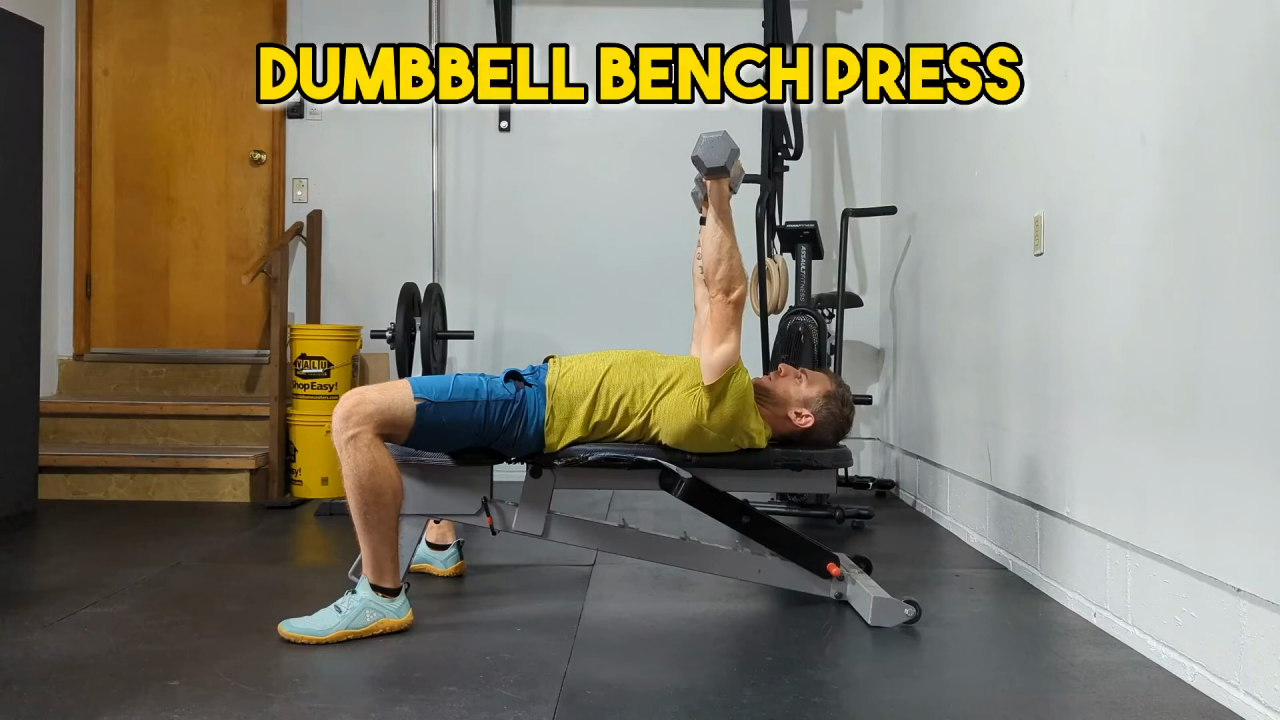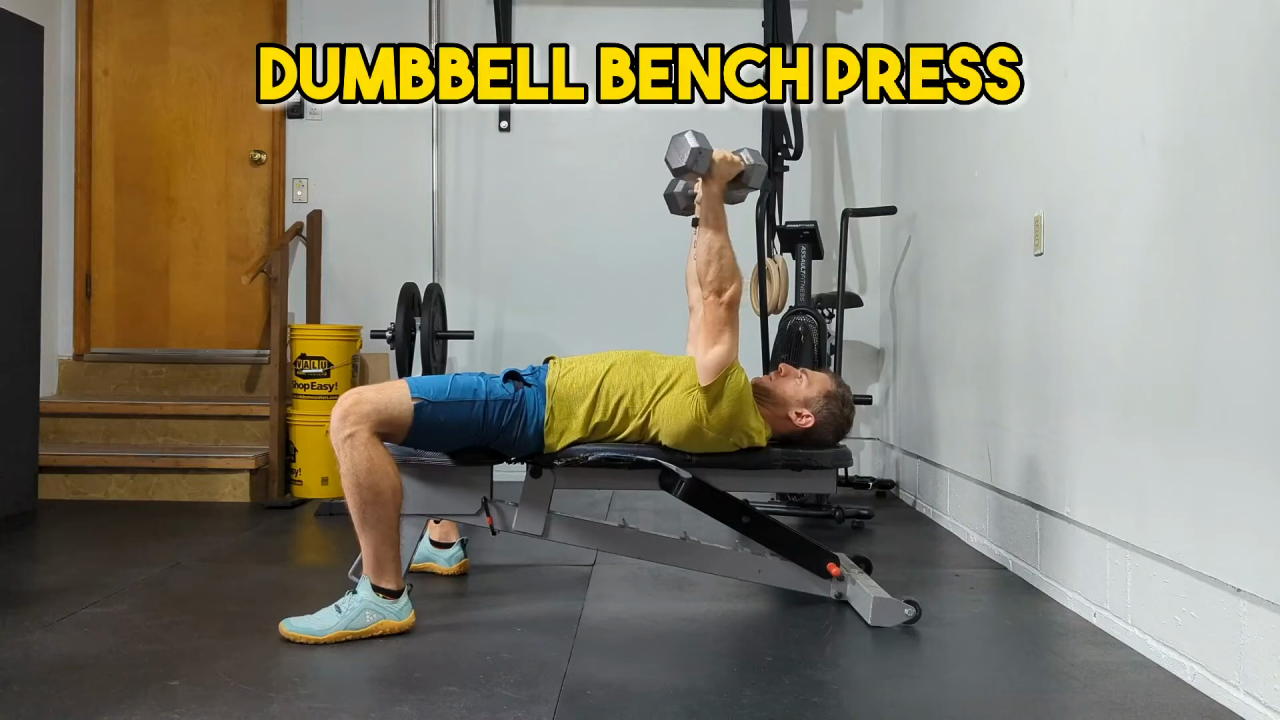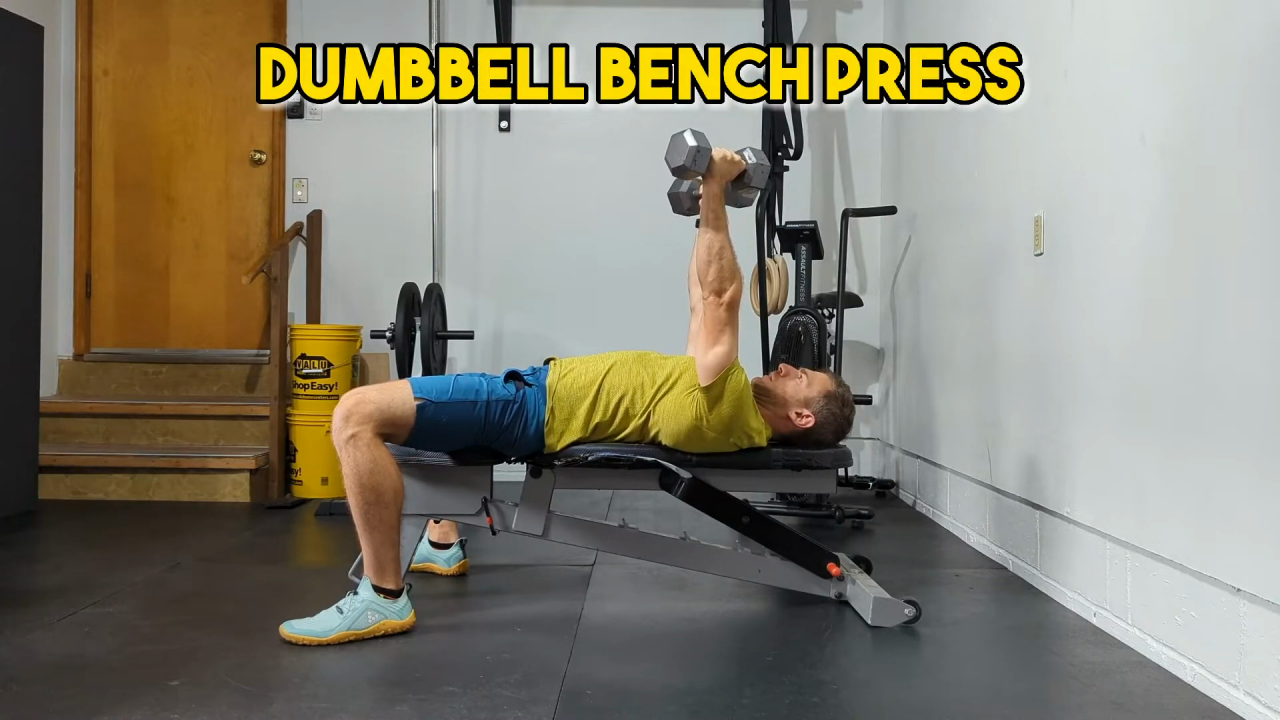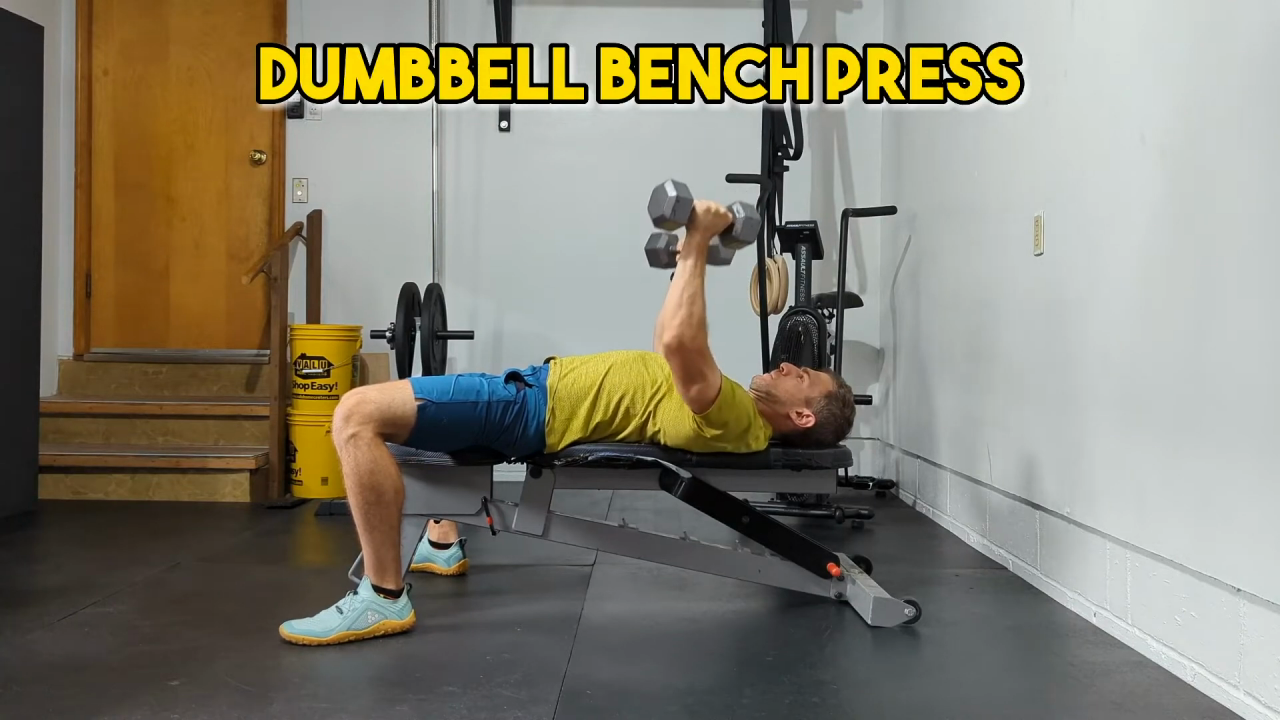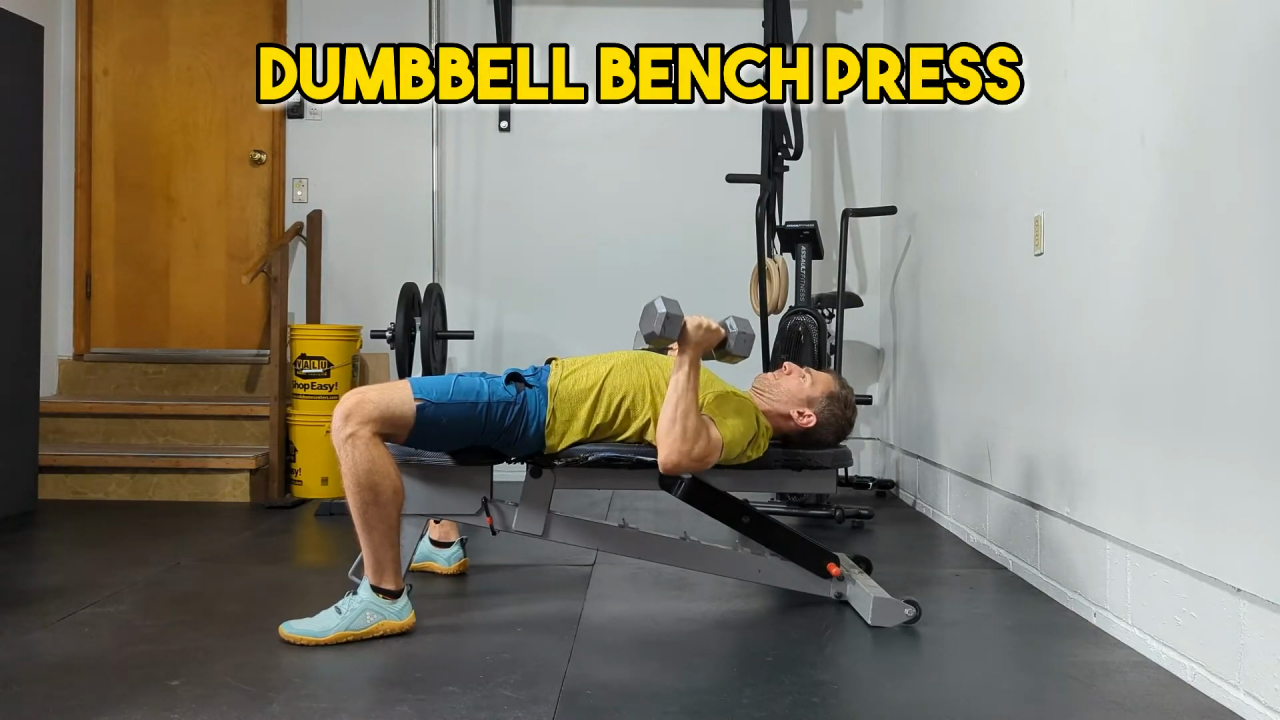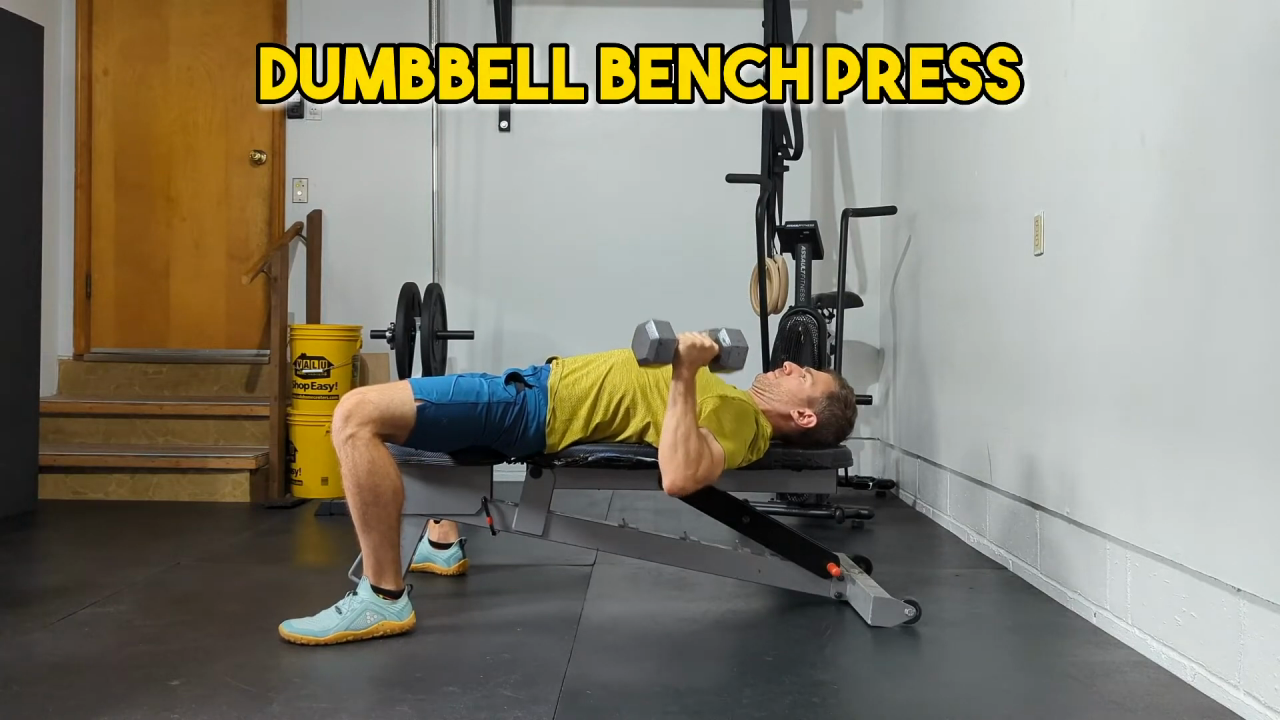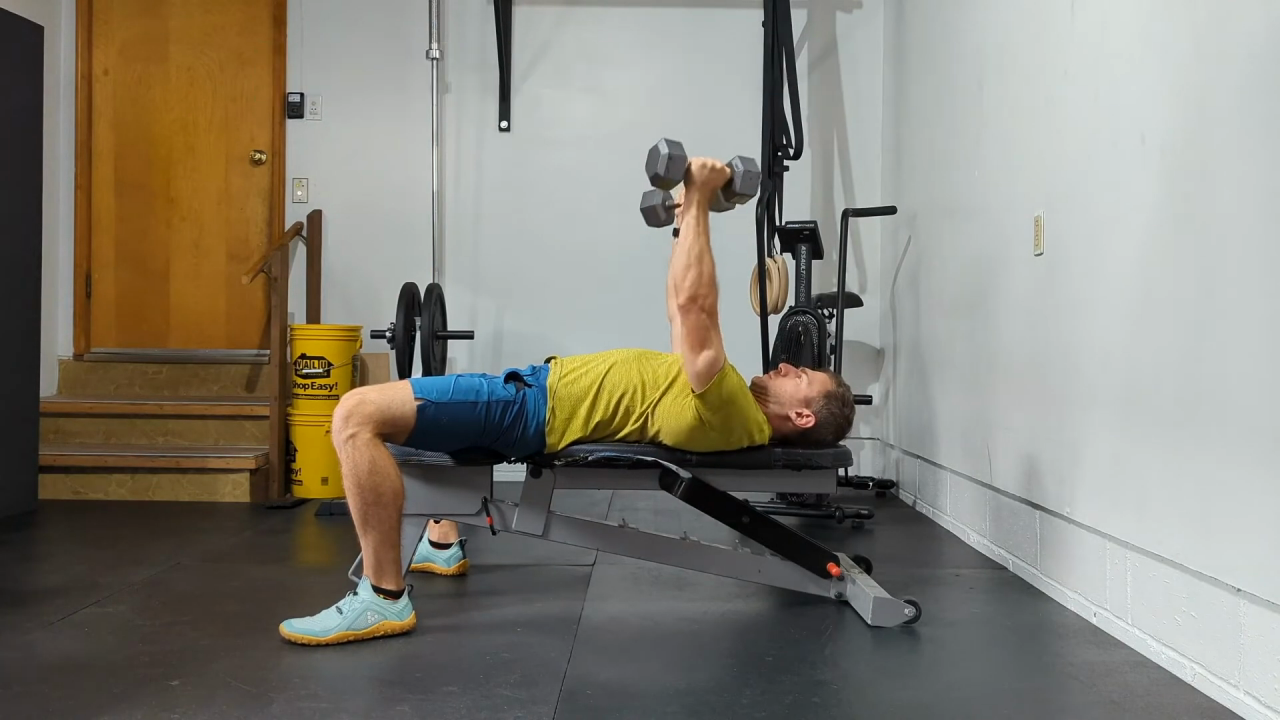
dt=0.7s
person 1, frame 1
left shoulder: (729, 416)
right shoulder: (738, 408)
left elbow: (727, 296)
right elbow: (708, 302)
left wrist: (720, 197)
right wrist: (710, 214)
left hip: (532, 409)
left knee: (358, 414)
right knee: (401, 404)
left ankle: (380, 597)
right ankle: (439, 545)
person 1, frame 2
left shoulder: (727, 416)
right shoulder: (735, 406)
left elbow: (722, 296)
right elbow: (702, 303)
left wrist: (713, 193)
right wrist: (705, 207)
left hip: (531, 409)
right hip: (544, 383)
left knee: (355, 413)
right knee: (410, 399)
left ankle: (383, 595)
right ankle: (443, 543)
person 1, frame 3
left shoulder: (730, 415)
right shoulder: (736, 408)
left elbow: (721, 297)
right elbow: (705, 303)
left wrist: (714, 194)
right wrist: (709, 207)
left hip: (531, 410)
left knee: (358, 414)
right knee: (414, 399)
left ankle: (383, 597)
right ankle: (442, 544)
person 1, frame 4
left shoulder: (734, 423)
right shoulder: (739, 409)
left elbow: (677, 343)
right elbow: (680, 341)
left wrist: (696, 247)
right wrist: (691, 252)
left hip: (533, 408)
right hip: (544, 386)
left knee: (359, 415)
right knee: (417, 397)
left ankle: (384, 598)
right ankle: (441, 547)
person 1, frame 5
left shoulder: (743, 424)
right shoulder: (738, 408)
left elbow: (675, 455)
left wrist: (689, 357)
right wrist: (689, 349)
left hip: (537, 407)
left knee: (357, 414)
right knee: (418, 404)
left ankle: (383, 597)
right ankle: (442, 543)
person 1, frame 6
left shoulder: (742, 428)
right shoulder: (741, 413)
left elbow: (680, 475)
left wrist: (684, 373)
right wrist: (683, 362)
left hip: (537, 409)
right hip: (546, 383)
left knee: (357, 413)
right knee: (418, 400)
left ankle: (382, 598)
right ankle: (442, 544)
person 1, frame 7
left shoulder: (730, 416)
right shoulder: (735, 407)
left elbow: (690, 303)
right elbow: (690, 306)
left wrist: (699, 202)
right wrist: (687, 217)
left hip: (534, 409)
right hip: (544, 386)
left knee: (357, 416)
right knee: (416, 400)
left ankle: (384, 598)
right ankle: (442, 546)
